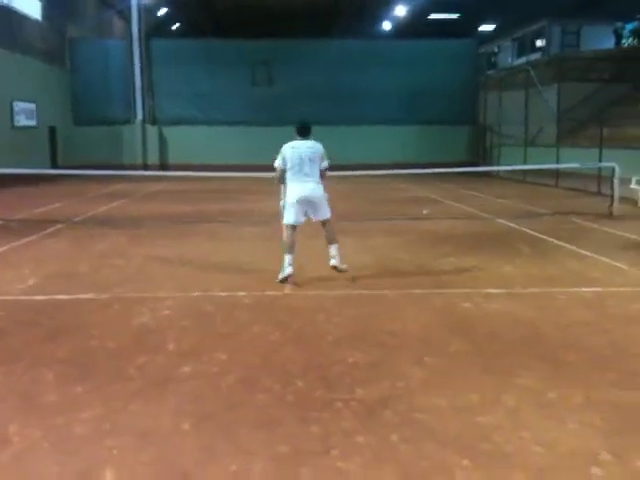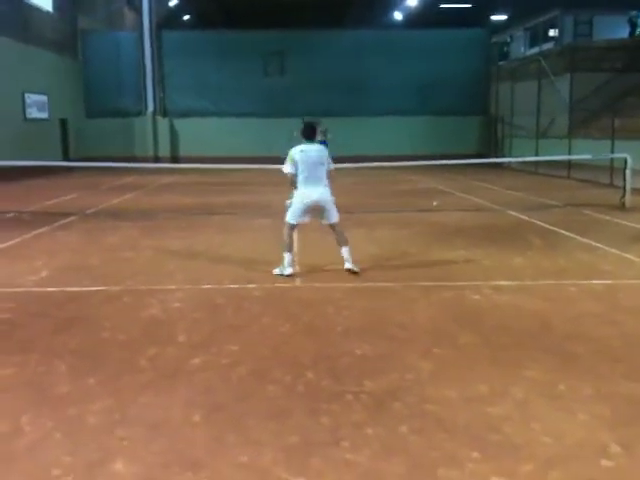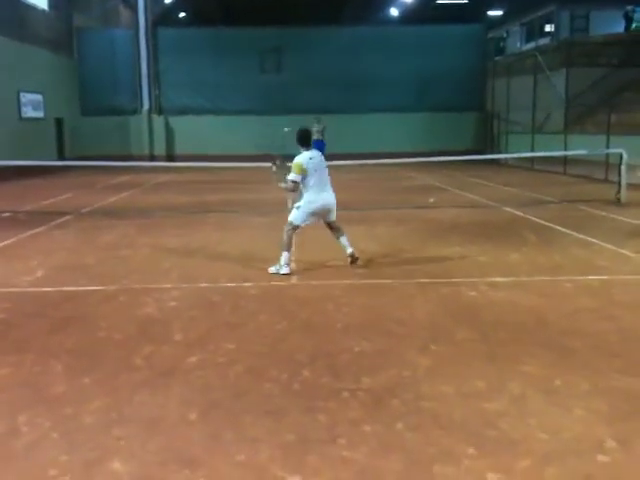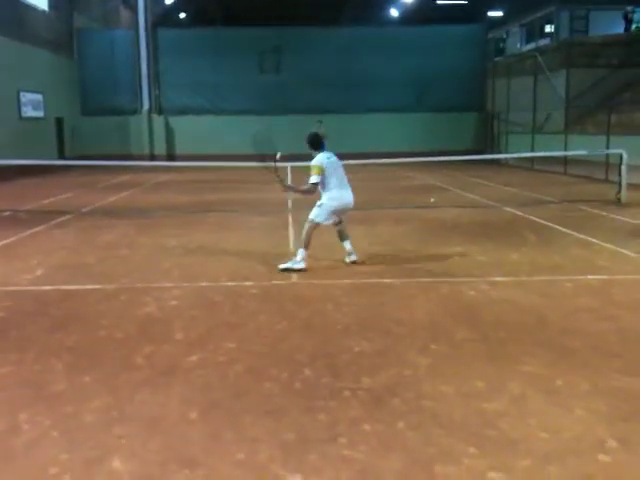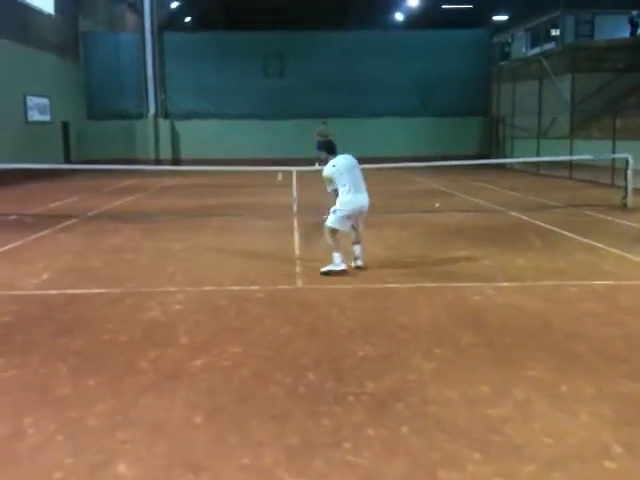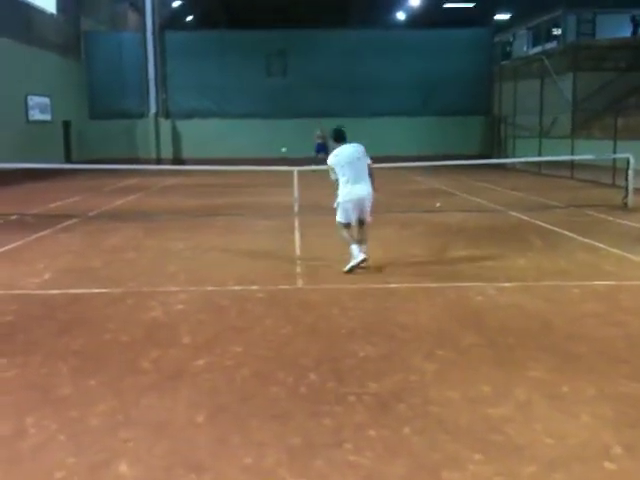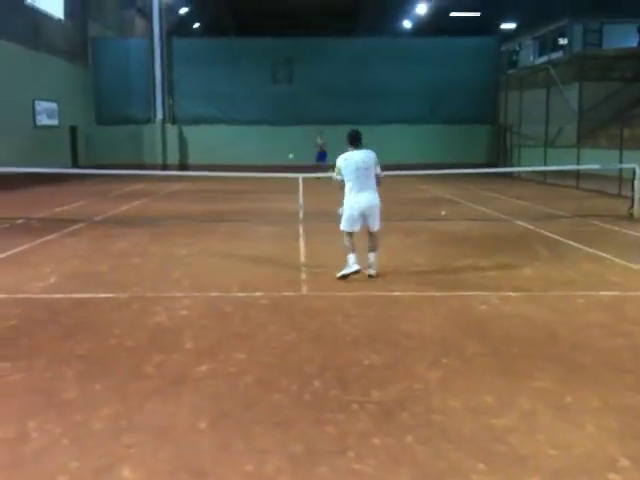
dt=0.2s
person 1, frame 1
left shoulder: (286, 148)
right shoulder: (318, 147)
left elbow: (280, 175)
right elbow: (323, 173)
left wrist: (285, 186)
left hip: (295, 192)
right hip: (315, 190)
left knee: (289, 229)
right knee: (327, 224)
left ankle: (287, 266)
right ankle: (335, 258)
person 1, frame 2
left shoulder: (294, 152)
right shoulder: (324, 150)
left elbow: (291, 180)
right elbow: (327, 174)
left wrist: (297, 188)
left hip: (303, 195)
right hip: (323, 194)
left knee: (288, 228)
right knee: (336, 227)
left ankle: (287, 266)
right ankle: (348, 262)
person 1, frame 3
left shoulder: (299, 161)
right shoulder: (319, 155)
left elbow: (293, 188)
left wrist: (282, 185)
left hip: (312, 200)
right hip: (329, 198)
left knee: (289, 229)
right knee: (332, 224)
left ankle: (284, 265)
right ankle: (349, 249)
person 1, frame 4
left shoulder: (317, 162)
right shoulder: (332, 157)
left elbow: (312, 189)
left wrist: (292, 188)
left hip: (333, 199)
right hip: (348, 197)
left knee: (309, 227)
right knee: (338, 223)
left ankle: (299, 260)
right ankle: (351, 254)
person 1, frame 5
left shoulder: (327, 170)
right shoulder: (350, 158)
left elbow: (336, 193)
right elbow: (359, 181)
left wrist: (334, 210)
left hip: (347, 202)
right hip: (364, 200)
left knee: (330, 232)
right knee: (355, 227)
left ankle: (338, 263)
right ankle: (358, 259)
person 1, frame 6
left shoulder: (332, 158)
right shoulder: (359, 147)
left elbow: (337, 180)
right elbow: (370, 171)
right wrist: (372, 187)
left hip: (348, 193)
right hip: (366, 191)
left knee: (344, 227)
right knee: (362, 224)
left ankle: (357, 254)
right ankle: (361, 254)
person 1, frame 7
left shoulder: (341, 160)
right shoulder: (371, 155)
left elbow: (341, 183)
right elbow: (377, 179)
left hip: (353, 200)
right hip: (371, 199)
left knee: (348, 235)
right knee: (373, 233)
left ankle: (352, 264)
right ankle: (371, 267)
